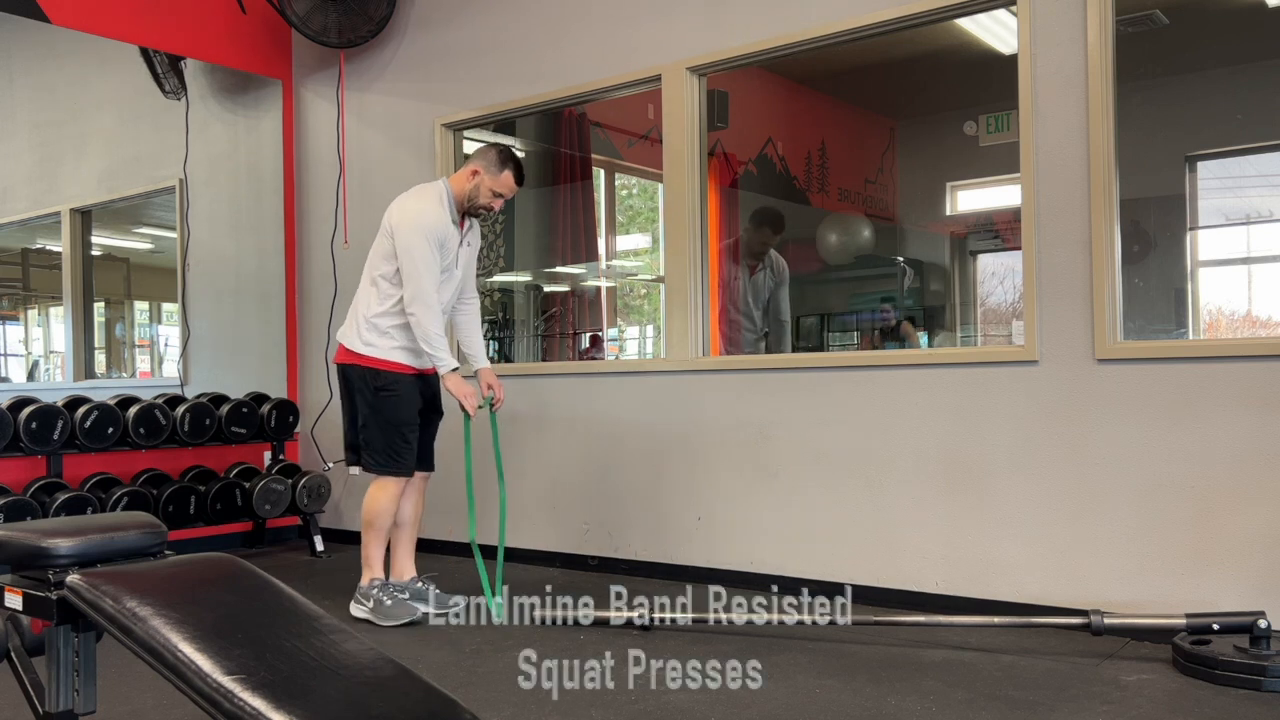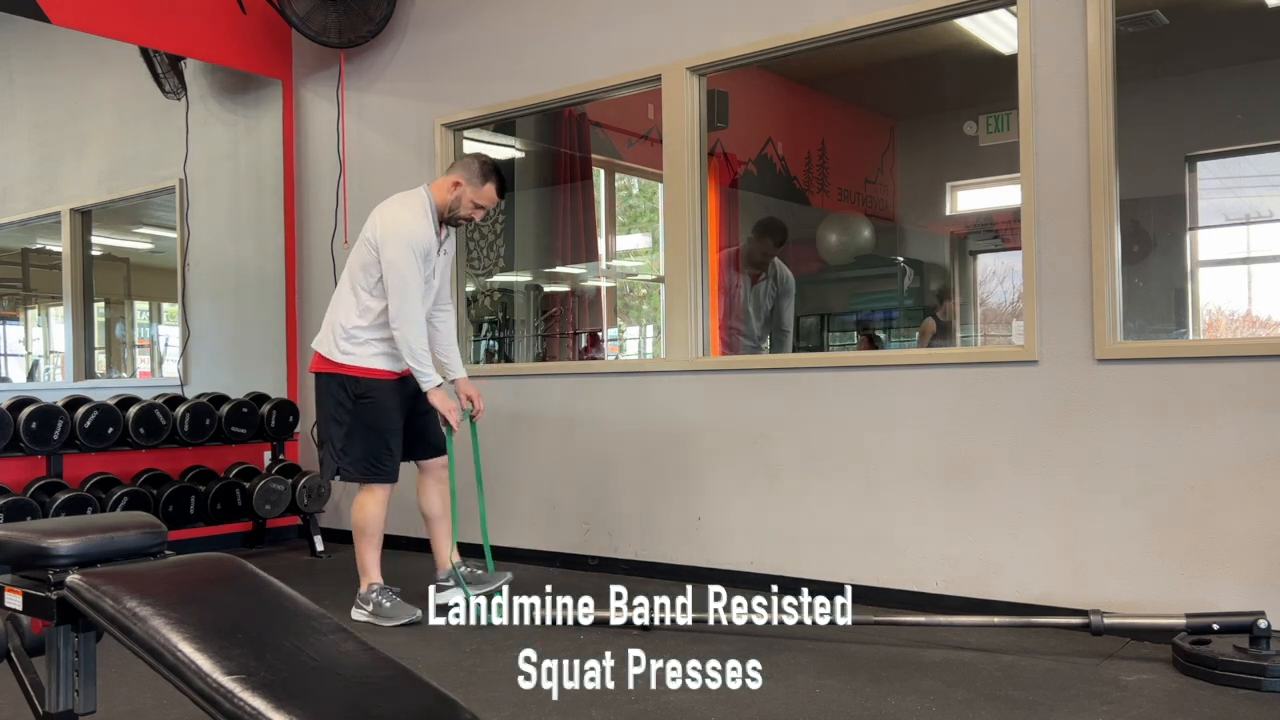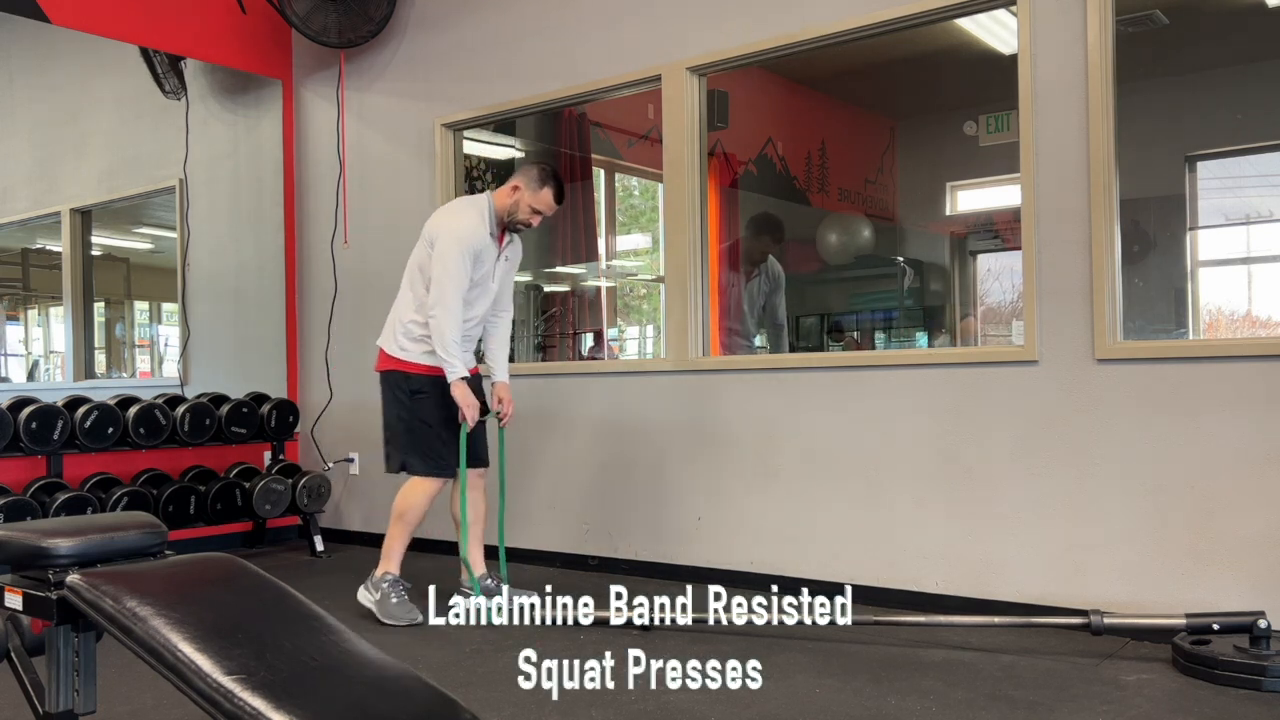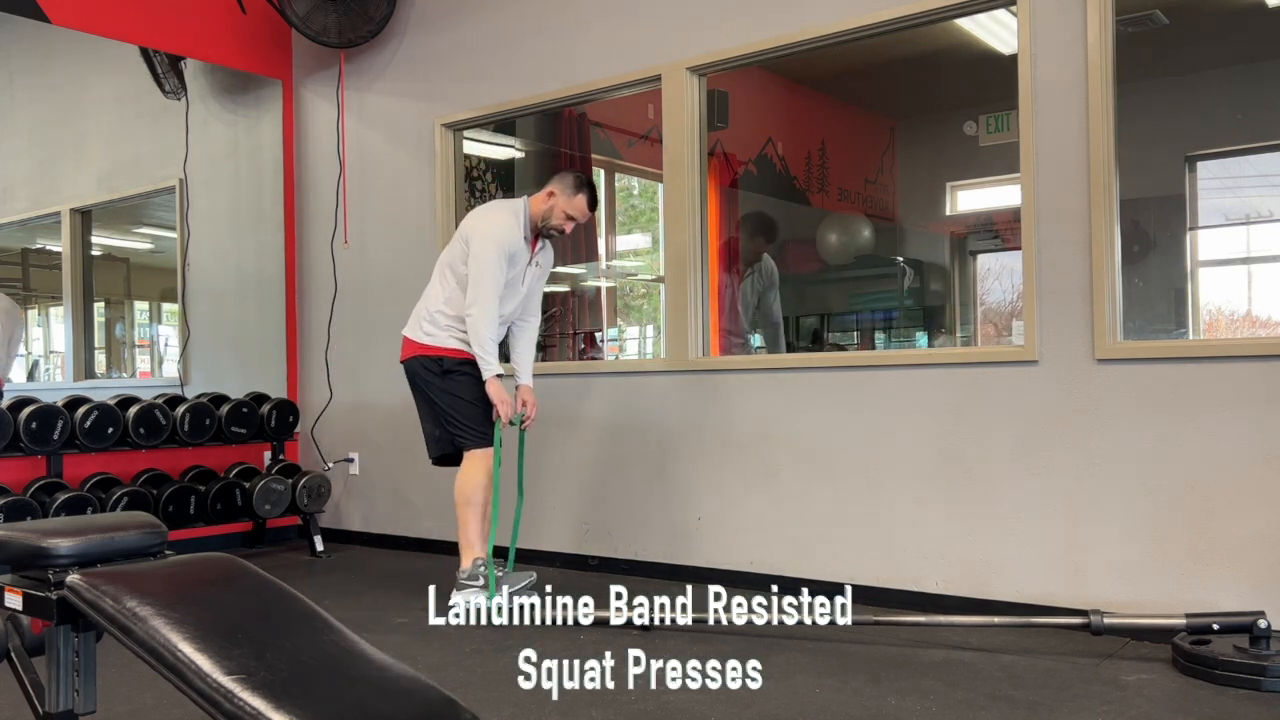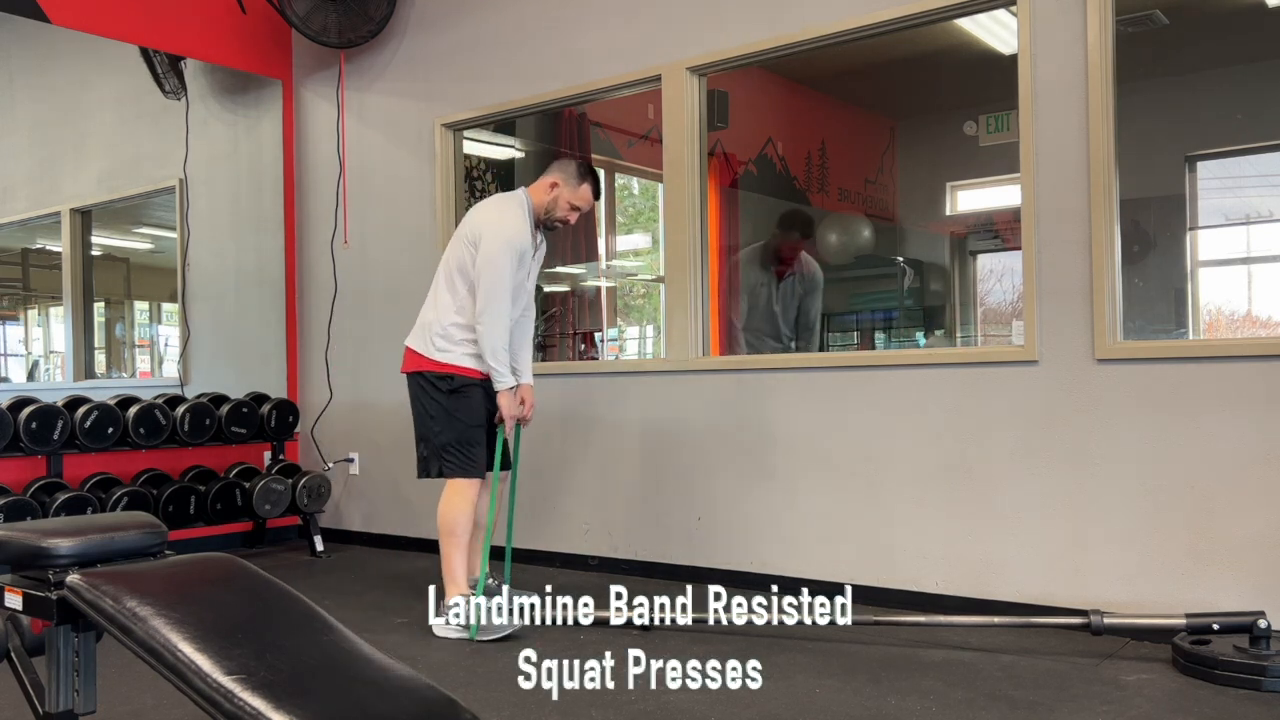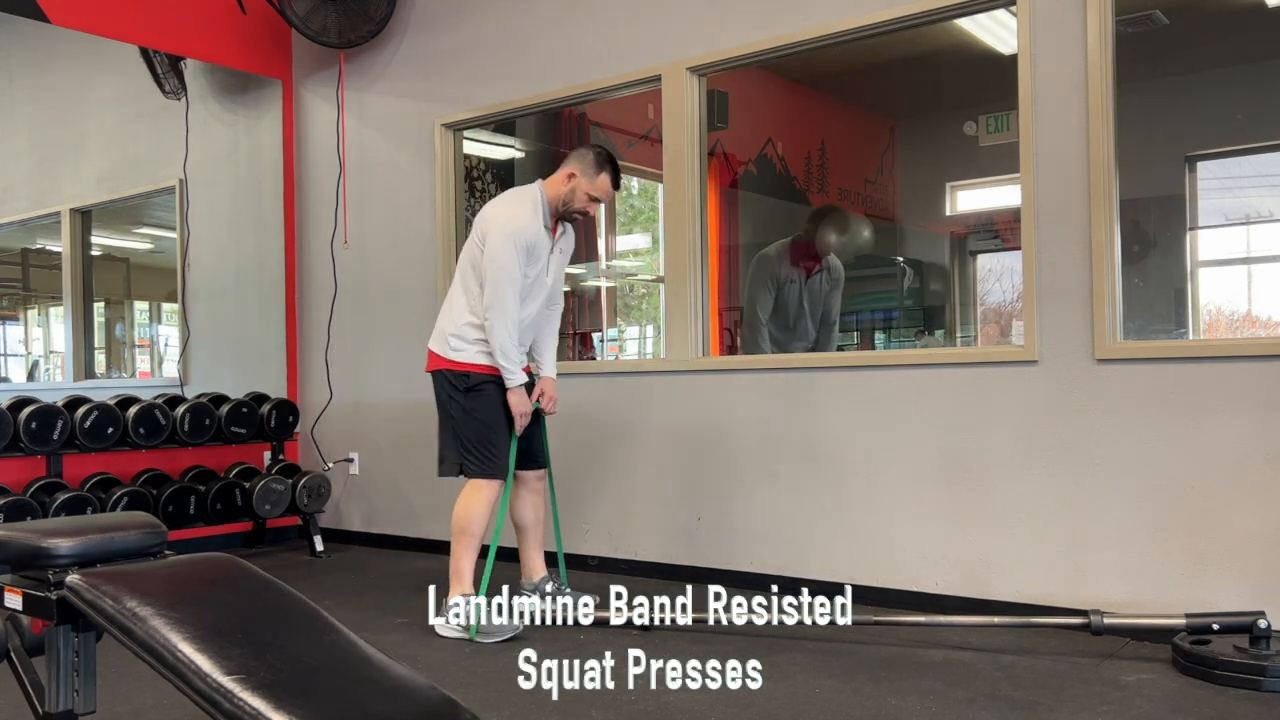
dt=0.7s
person 1, frame 1
left shoulder: (469, 228)
right shoulder: (421, 211)
left elbow: (465, 301)
right elbow: (420, 303)
left wrist: (481, 365)
right wrist: (450, 371)
left hip: (414, 362)
right hip: (376, 357)
left knee: (415, 472)
right knee: (394, 472)
left ankle: (404, 581)
right ankle: (370, 587)
person 1, frame 2
left shoulder: (444, 232)
right shoulder: (404, 222)
left elbow: (440, 310)
right elbow: (403, 315)
left wrist: (458, 376)
right wrist: (433, 386)
left hip: (396, 365)
right hip: (356, 363)
left knee: (435, 461)
right knee: (377, 478)
left ankle: (449, 572)
right ankle: (370, 592)
person 1, frame 3
left shoulder: (512, 244)
right shoulder: (461, 224)
left elbow: (499, 314)
right elbow: (443, 309)
left wrist: (500, 378)
right wrist: (457, 380)
left hip: (456, 366)
right hip: (414, 362)
left knee: (473, 470)
right knee: (430, 473)
left ankle: (476, 579)
right ankle: (383, 580)
person 1, frame 4
left shoulder: (544, 253)
right shoulder: (496, 223)
left elbow: (526, 320)
right elbow: (480, 306)
left wrist: (525, 382)
right wrist: (493, 377)
left hip: (470, 356)
right hip: (436, 348)
left knee: (483, 457)
right knee: (480, 450)
left ankle: (477, 573)
right ankle: (471, 572)
person 1, frame 5
left shoulder: (536, 237)
right shoulder: (503, 222)
left elbow: (520, 312)
right elbow: (490, 314)
left wrist: (523, 379)
right wrist: (504, 386)
left hip: (473, 365)
right hip: (442, 361)
left knee: (487, 473)
right knee: (465, 476)
left ankle: (477, 581)
right ankle: (455, 605)
person 1, frame 6
left shoulder: (564, 231)
right shoulder: (514, 218)
left elbow: (549, 305)
right elbow: (498, 309)
left wrist: (547, 373)
right wrist: (516, 383)
left hip: (510, 364)
right hip: (466, 362)
left knee: (531, 474)
right knee: (486, 476)
left ankle: (536, 583)
right ankle: (459, 604)
